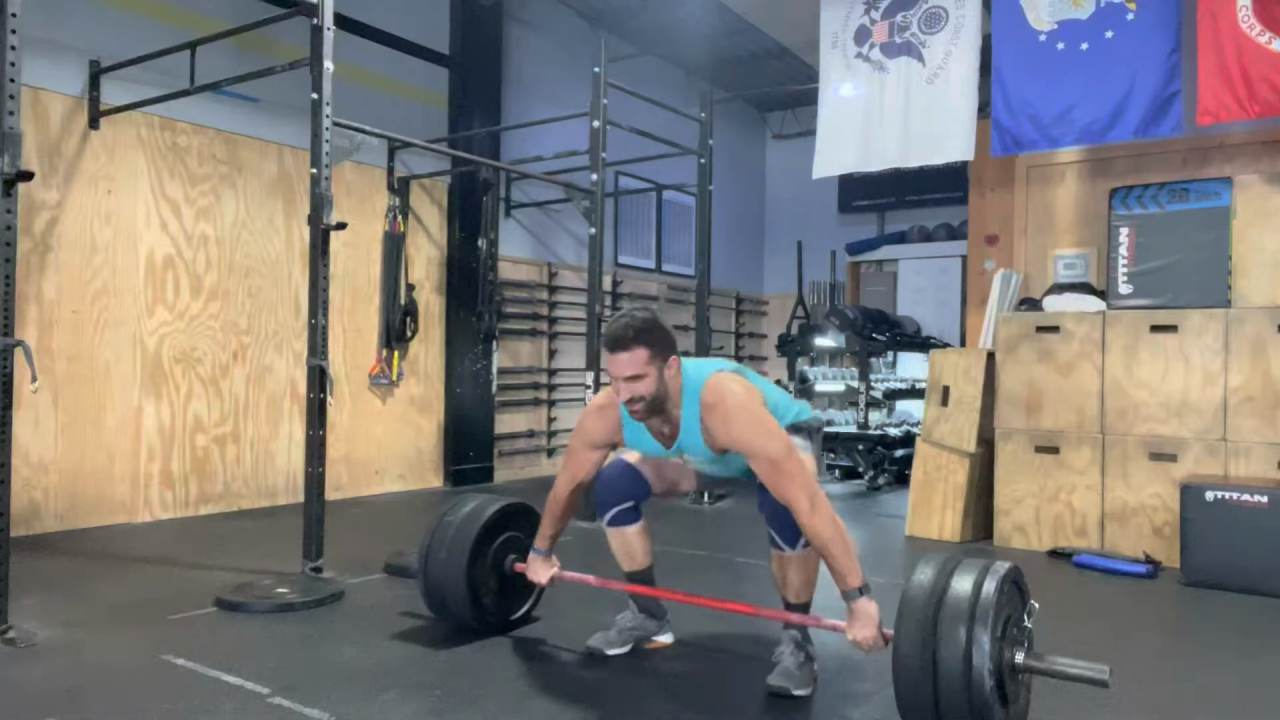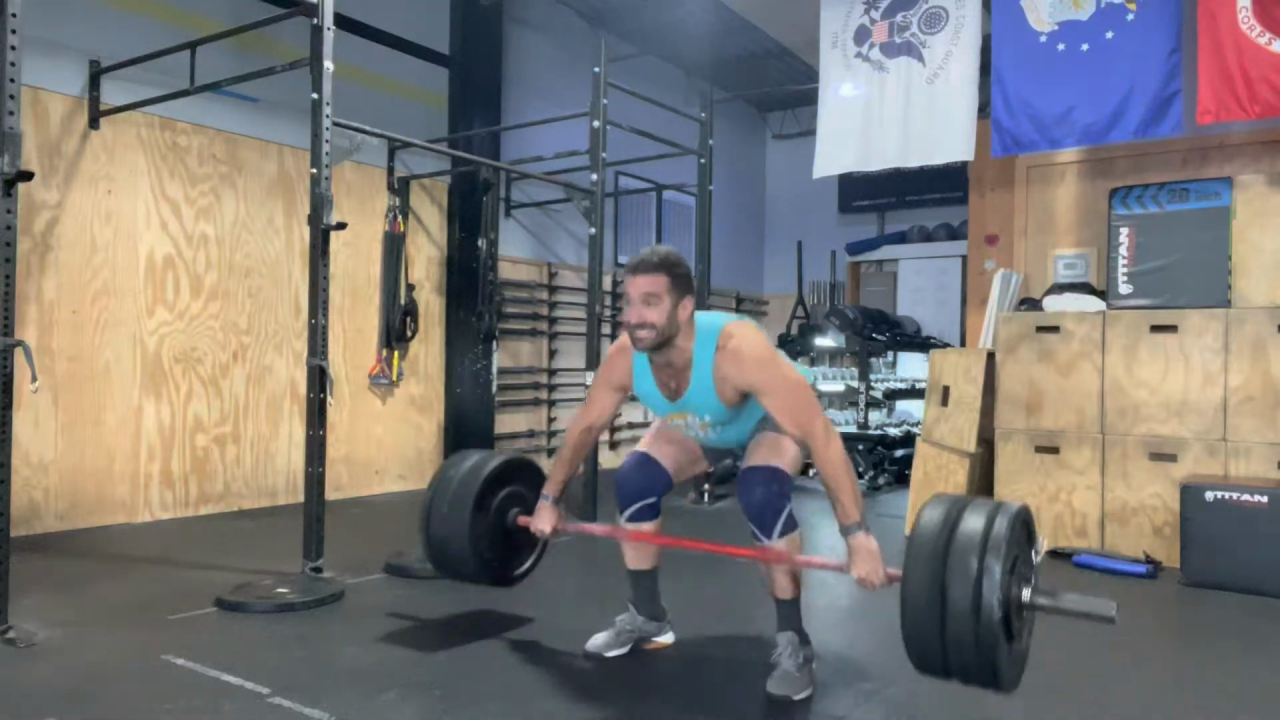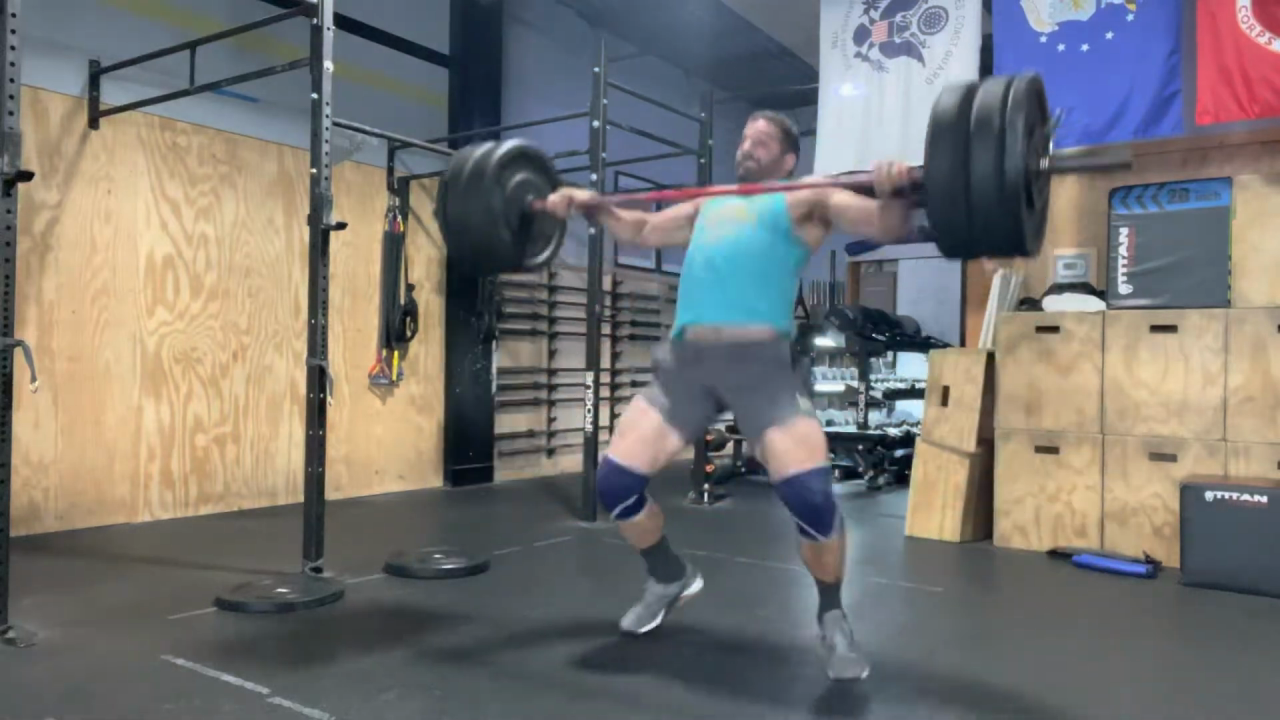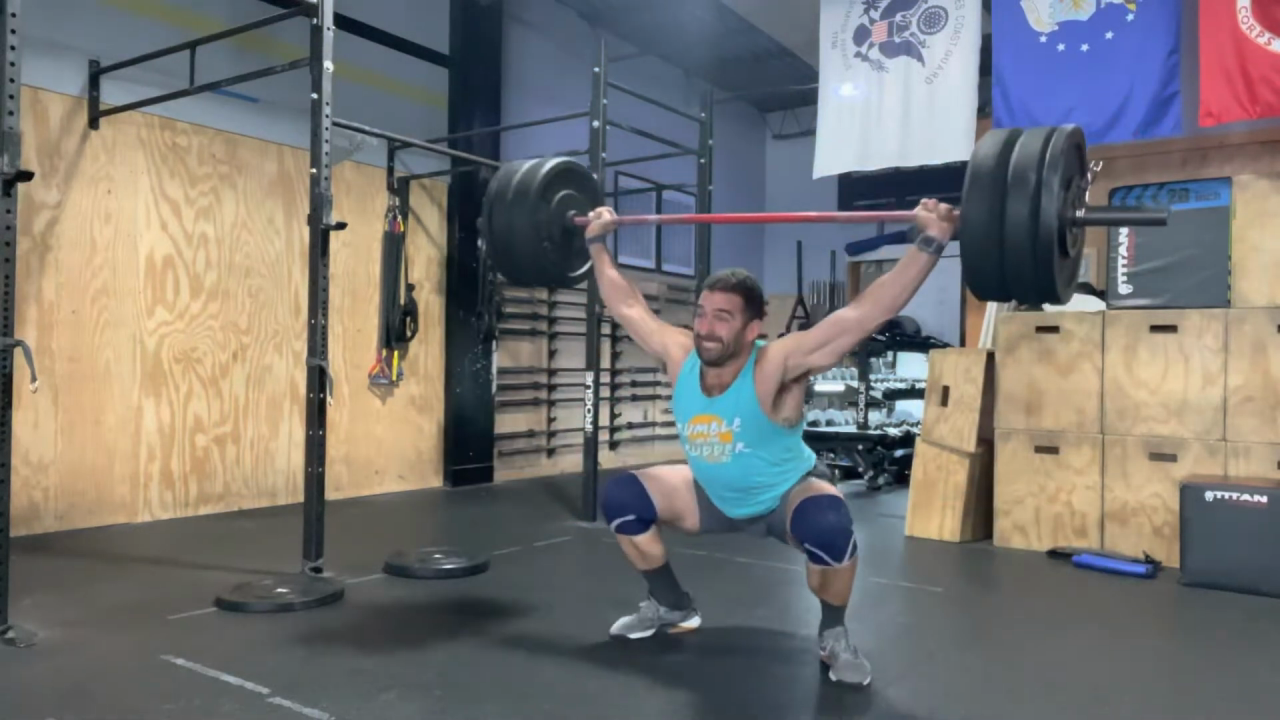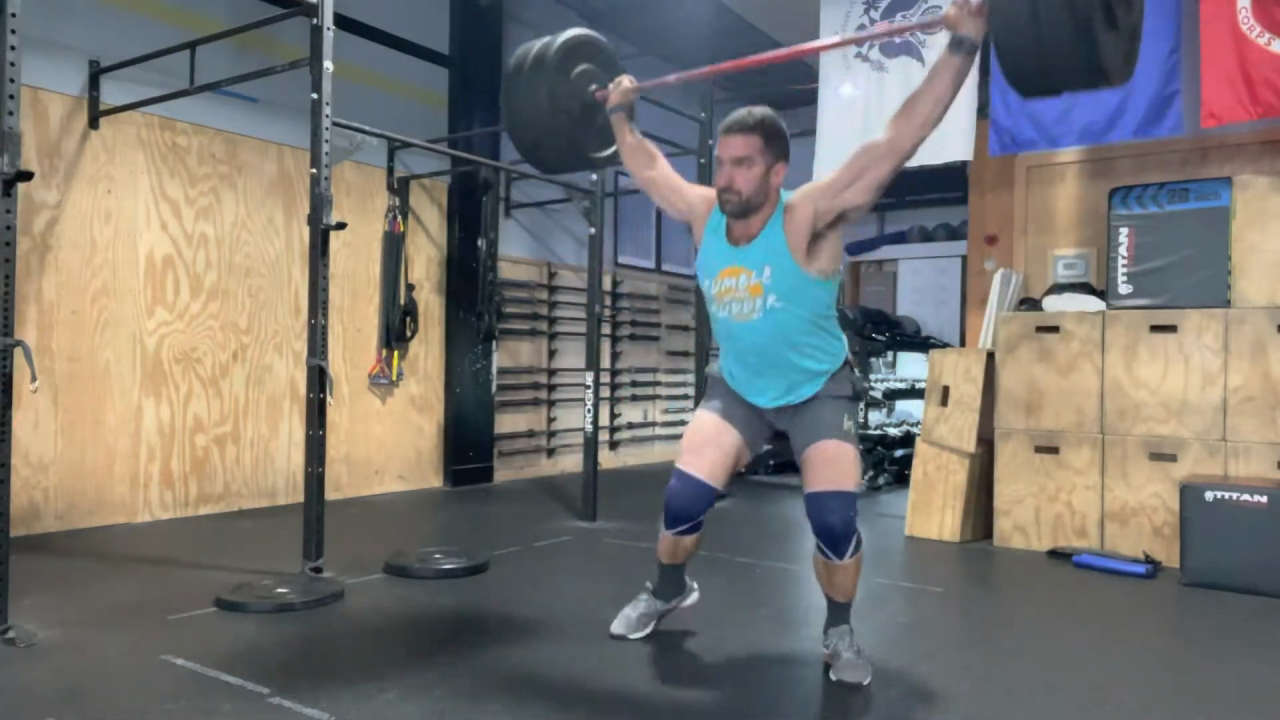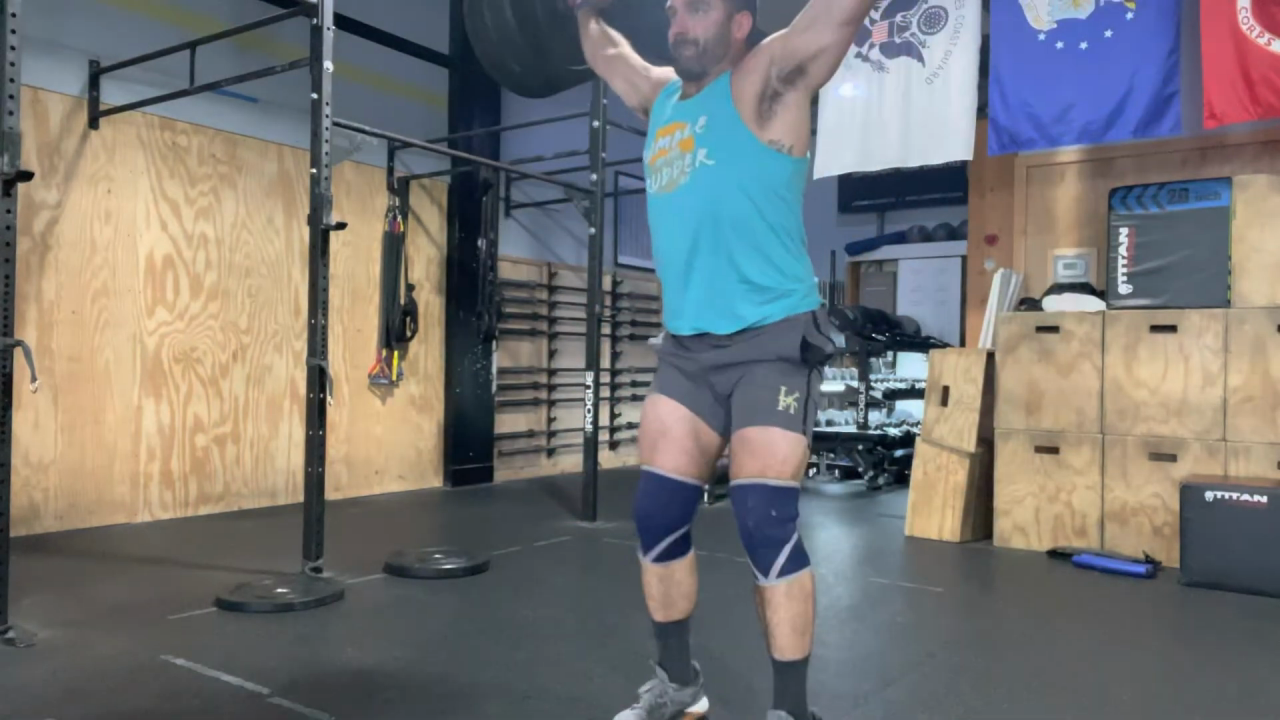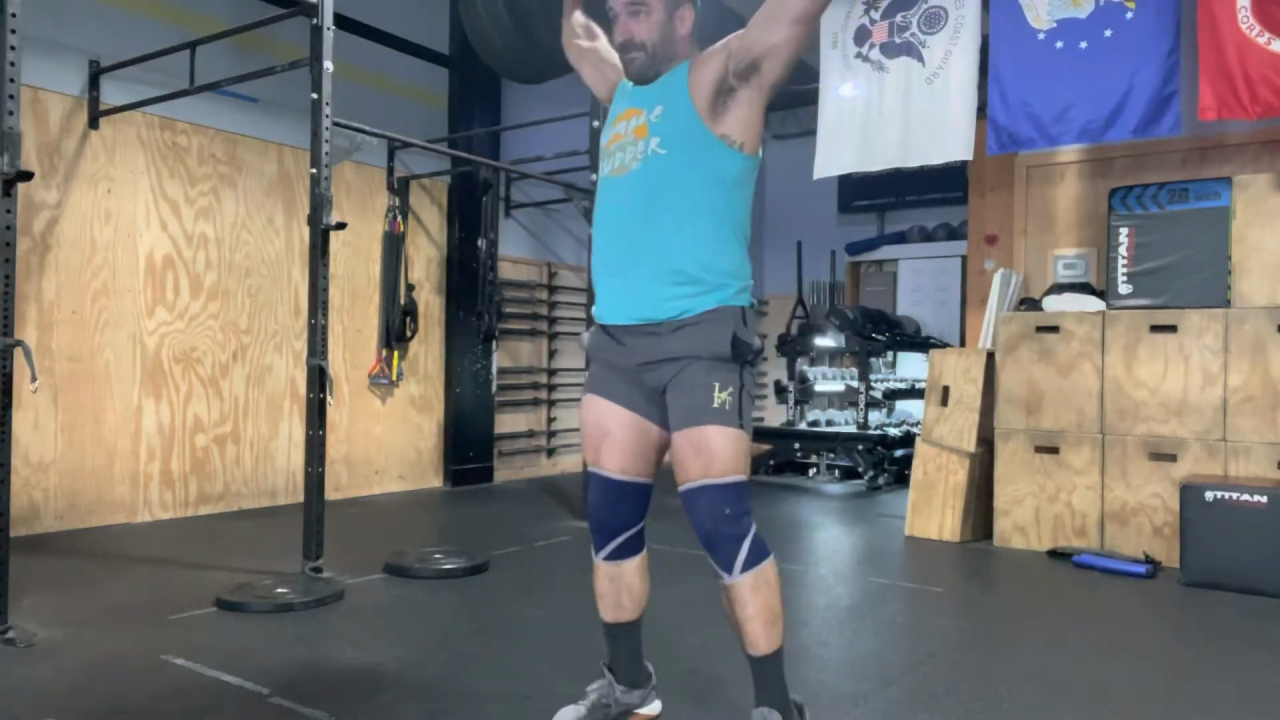
dt=0.7s
person 1, frame 1
left shoulder: (725, 402)
right shoulder: (606, 412)
left elbow: (807, 501)
right elbow: (569, 481)
left wrist: (859, 600)
right wrist: (541, 551)
left hip: (783, 430)
left knee: (784, 506)
right knee: (612, 485)
left ankle: (796, 638)
right ankle: (647, 615)
person 1, frame 2
left shoulder: (736, 348)
right shoulder: (626, 356)
left elbow: (820, 433)
right elbow: (584, 427)
left wrist: (857, 533)
right wrist: (549, 501)
left hip: (771, 413)
right hip: (699, 424)
left knee: (762, 496)
right knee: (635, 483)
left ankle: (792, 643)
right ankle: (646, 619)
person 1, frame 3
left shoulder: (802, 198)
right shoulder: (710, 204)
left elbow: (882, 220)
right elbow: (639, 227)
left wrist: (893, 194)
right wrist: (587, 205)
left hip: (759, 360)
right hip: (687, 356)
left knee: (808, 496)
right knee: (616, 480)
left ankle: (832, 620)
right ankle: (670, 577)
person 1, frame 4
left shoulder: (775, 367)
right shoulder: (679, 356)
left elbow: (866, 312)
right elbow: (626, 304)
left wrist: (931, 242)
right wrist: (597, 242)
left hip: (787, 492)
right hip: (714, 495)
left knee: (828, 525)
right knee: (620, 495)
left ankle: (834, 635)
right ankle: (671, 605)
person 1, frame 5
left shoulder: (808, 218)
right shoulder: (704, 214)
left elbow: (898, 142)
right elbow: (647, 168)
right wrist: (619, 113)
left hip: (816, 390)
right hip: (736, 389)
left knee: (833, 517)
right knee: (683, 498)
left ankle: (838, 632)
right ankle: (668, 589)
person 1, frame 6
left shoulder: (768, 80)
right shoulder: (662, 95)
left hip: (773, 340)
right hip: (688, 346)
left knee: (764, 522)
right knee: (658, 512)
person 1, frame 7
left shoulder: (723, 76)
right shoulder: (624, 89)
left hip: (702, 331)
right hip: (618, 337)
left knee: (719, 518)
right knee: (610, 518)
